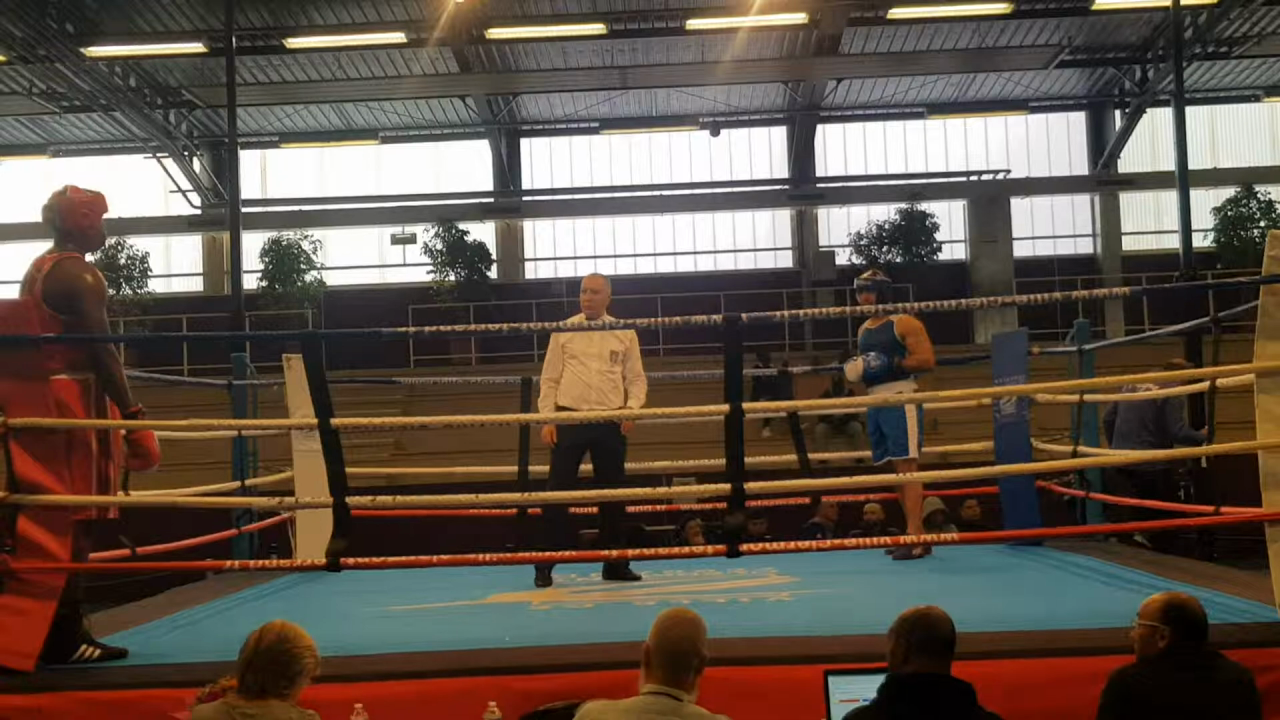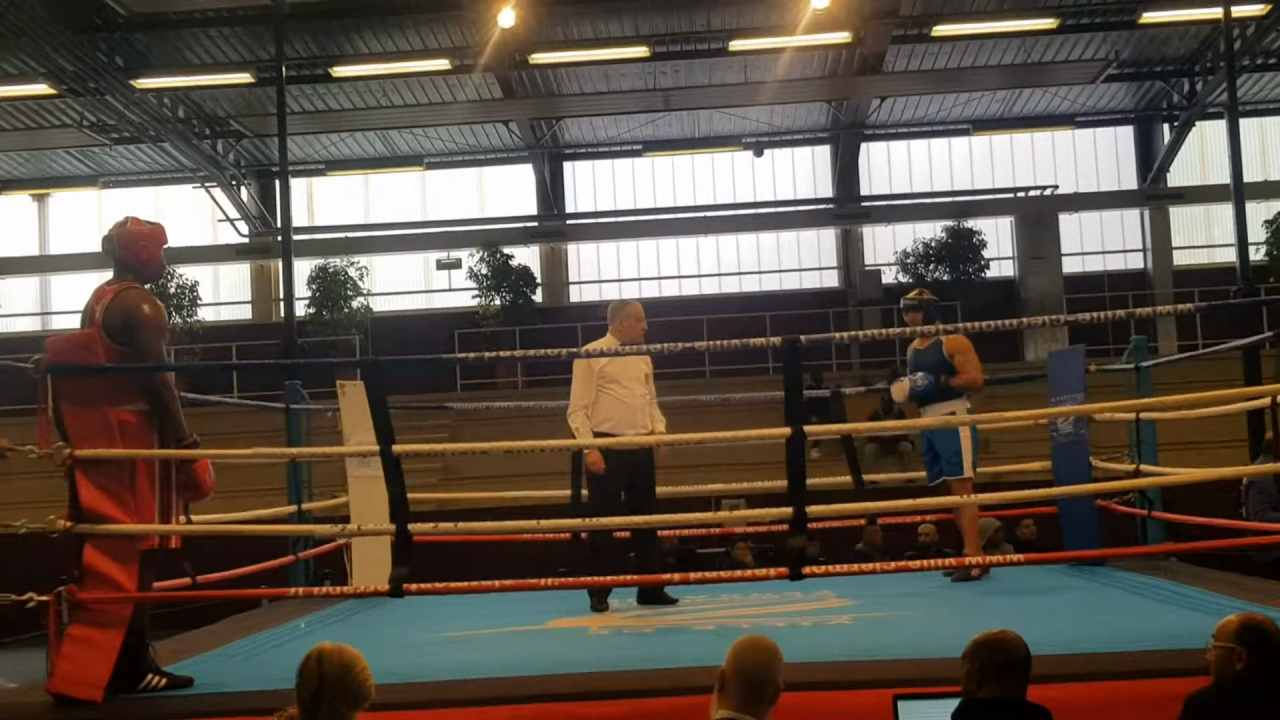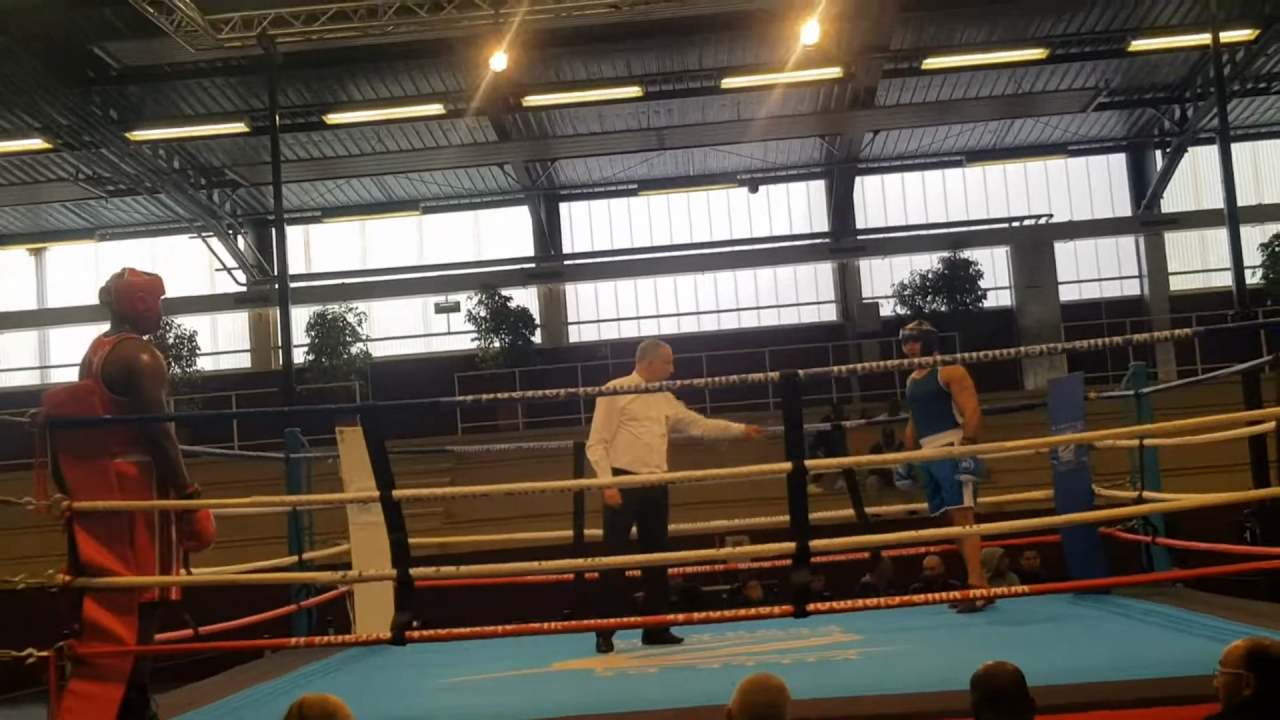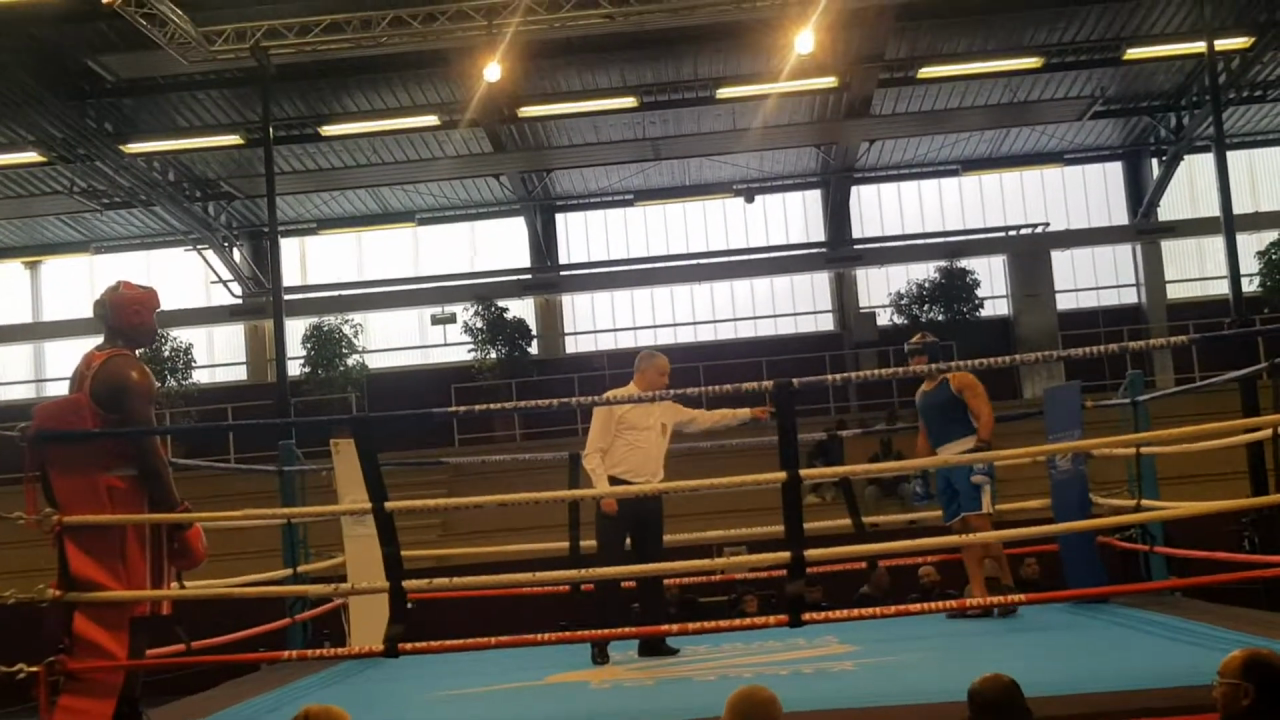
dt=1s
person 1, frame 1
right shoulder: (80, 275)
right elbow: (100, 351)
right wrist: (133, 417)
left hip: (39, 411)
right hip: (70, 411)
left knee: (45, 522)
right knee: (66, 524)
left ankle: (61, 633)
right ankle: (59, 636)
person 1, frame 2
left shoulder: (96, 301)
right shoulder: (141, 306)
right elbow: (157, 383)
right wrist: (188, 448)
left hip: (101, 441)
right hip: (135, 439)
left knee: (109, 551)
right knee: (133, 552)
left ankle: (126, 662)
right ankle: (125, 665)
person 1, frame 3
left shoulder: (93, 353)
right shoulder: (139, 355)
left elbow: (102, 428)
right elbow: (158, 433)
right wrist: (190, 497)
left hip: (101, 493)
right hip: (136, 493)
left knee: (112, 606)
right knee: (134, 605)
person 1, frame 4
left shoulder: (85, 367)
right shoulder: (128, 371)
right elbow: (147, 453)
right wrist: (181, 520)
left hip: (92, 506)
right hip: (127, 506)
left knee: (102, 623)
right knee: (127, 622)
person 2, frame 1
left shoulder: (624, 333)
right shoulder: (564, 330)
left elbow: (636, 378)
right elbow: (549, 379)
left wrist: (631, 409)
right wrist: (547, 419)
left hip: (610, 422)
right hip: (569, 420)
right knee: (558, 491)
left ankle: (615, 564)
right ankle: (545, 566)
person 2, frame 2
left shoulder: (642, 358)
right shoulder: (591, 355)
right elbow: (578, 409)
left wrist: (659, 428)
right wrist: (589, 448)
left hip: (641, 446)
right hip: (607, 447)
left knee: (645, 516)
right knee: (603, 519)
left ankle: (650, 588)
right ankle: (599, 594)
person 2, frame 3
left shoulder: (665, 399)
right shoulder: (615, 391)
left elbow: (698, 424)
right elbow: (596, 443)
left wrist: (739, 429)
right wrist: (607, 483)
left hip: (655, 485)
right hip: (623, 483)
left knee: (656, 556)
right knee: (614, 557)
left ankle: (655, 628)
right ankle: (605, 633)
person 2, frame 4
left shoulder: (666, 408)
right shoulder: (612, 401)
left elbow: (703, 418)
right elbow: (592, 453)
left wrist: (747, 413)
right wrist: (604, 492)
left hip: (649, 495)
right hip: (617, 492)
left knee: (651, 566)
right knee: (609, 567)
left ankle: (652, 639)
right ankle: (600, 643)
person 3, frame 1
left shoulder: (905, 323)
right shoulder: (863, 329)
left elbow: (927, 360)
left wrist: (889, 363)
right wrist: (857, 371)
left hip: (900, 400)
right hip: (875, 404)
left knee: (906, 466)
right knee: (895, 469)
left ankle: (915, 536)
right ankle: (917, 534)
person 3, frame 2
left shoulder: (953, 341)
right shoulder: (913, 349)
left elbow: (976, 378)
left wrist: (937, 382)
right wrist: (906, 390)
left hip: (952, 419)
right hip: (928, 423)
left knee: (961, 486)
right knee: (949, 489)
left ankle: (973, 556)
right ankle: (974, 555)
person 3, frame 3
left shoulder: (950, 371)
right shoulder: (912, 380)
left elbow: (972, 411)
left wrist: (967, 449)
left hip: (951, 449)
left knee: (962, 515)
right knee: (952, 518)
left ankle: (977, 586)
right ankle: (979, 585)
person 3, frame 4
left shoulder: (960, 380)
right shoulder: (921, 394)
left elbow: (985, 416)
right elbow: (924, 437)
left wrist: (981, 454)
right hip: (944, 466)
left knee: (979, 524)
right knee: (961, 530)
left ankle: (1007, 587)
right ankle: (979, 598)
